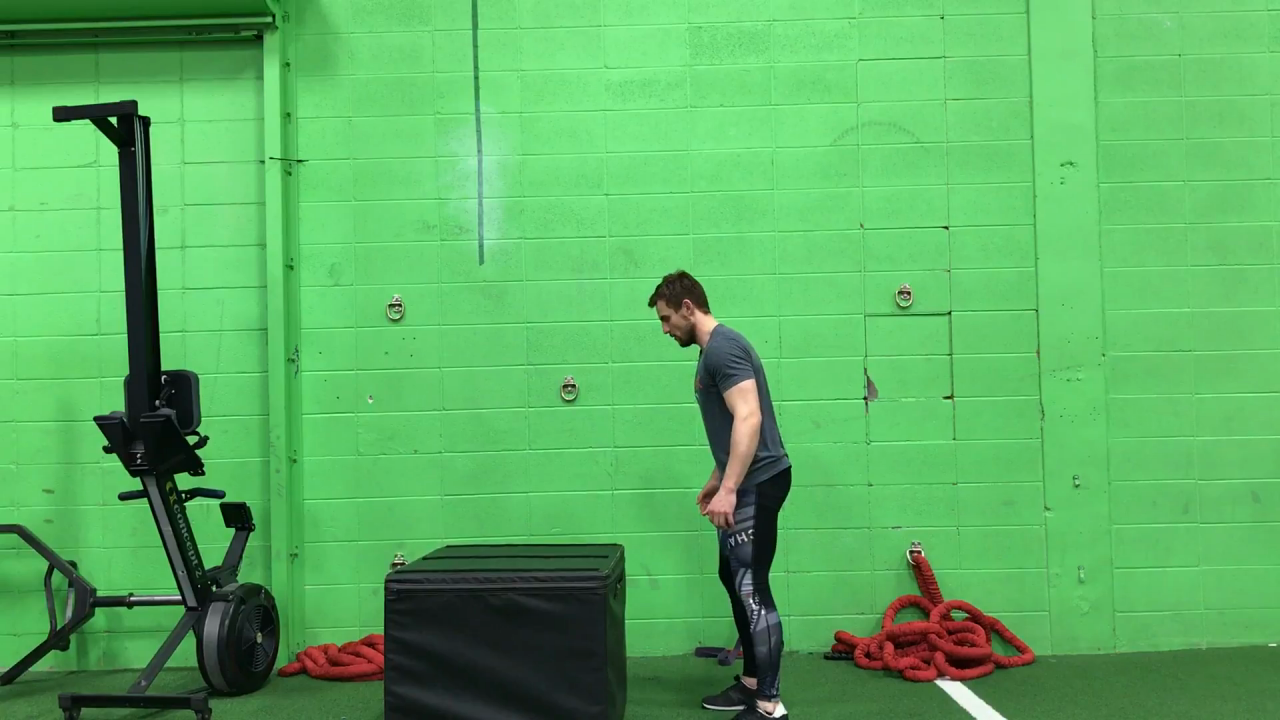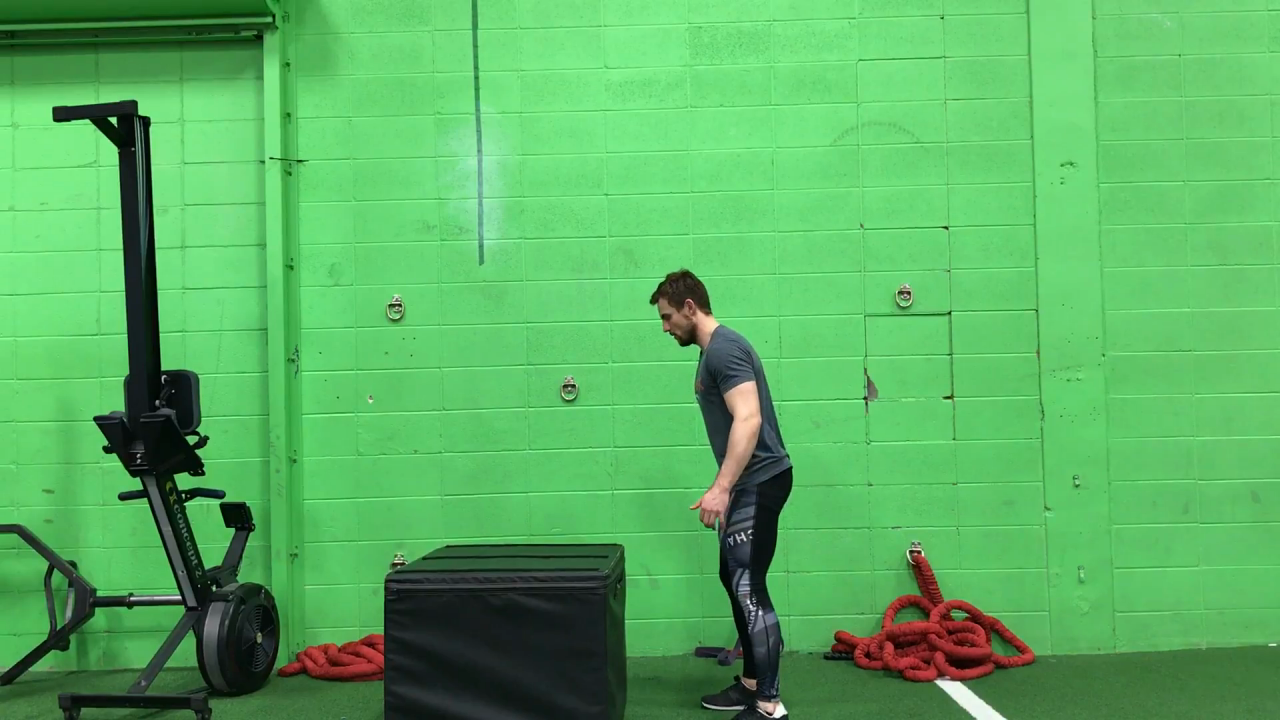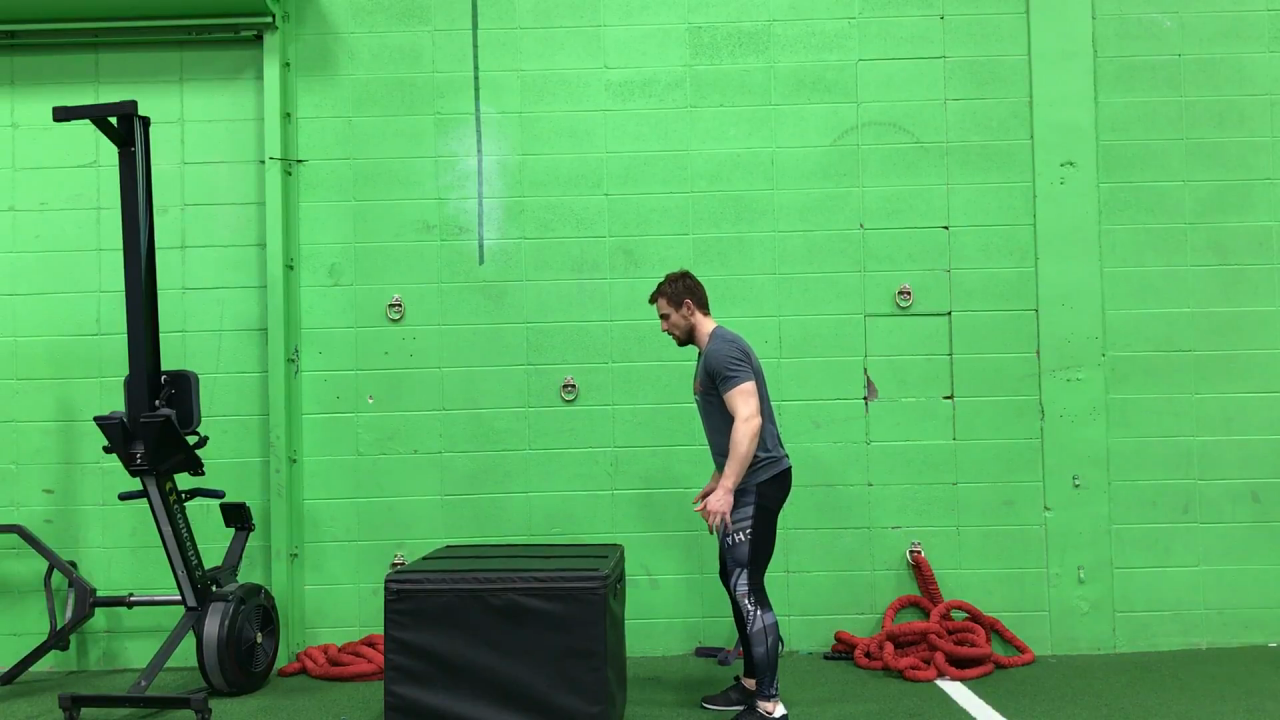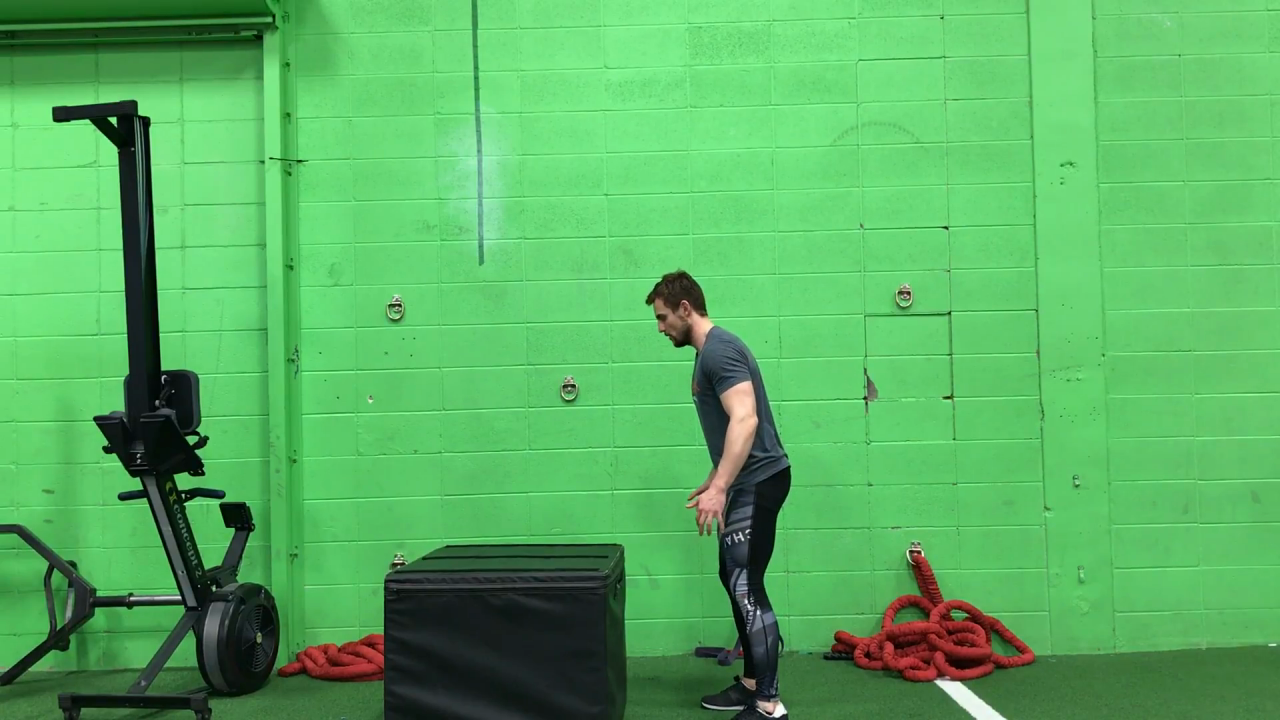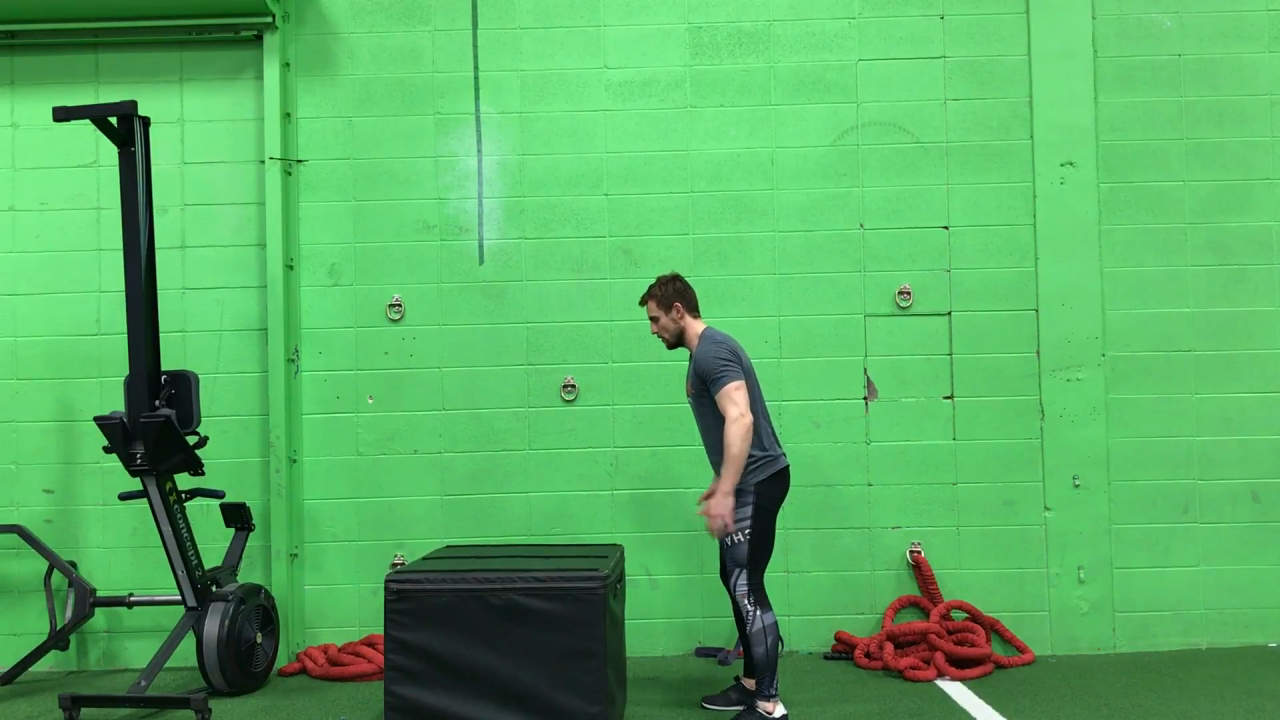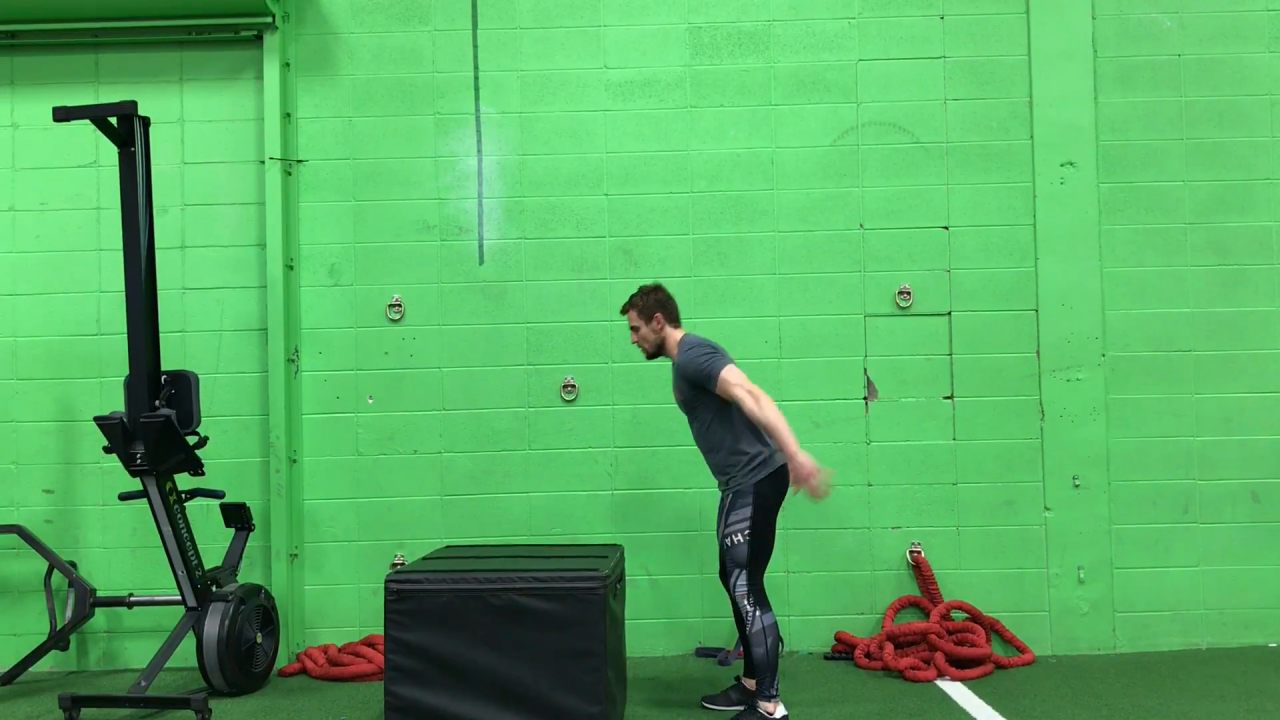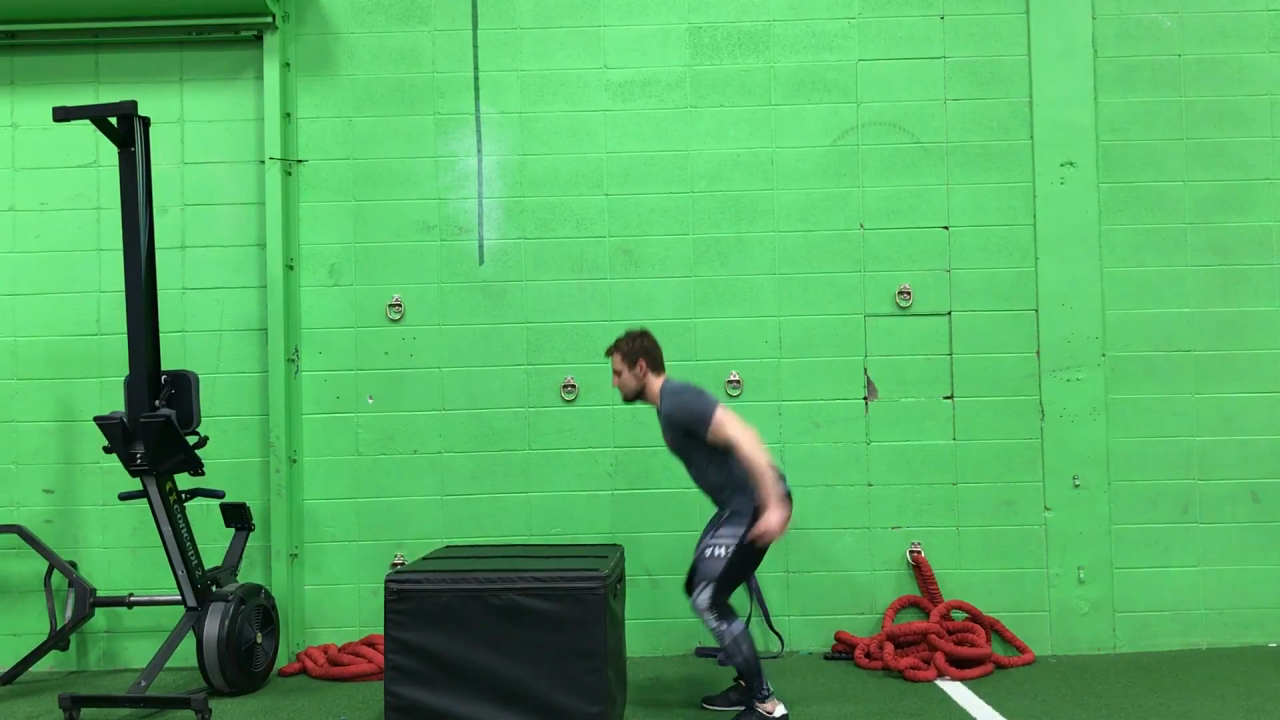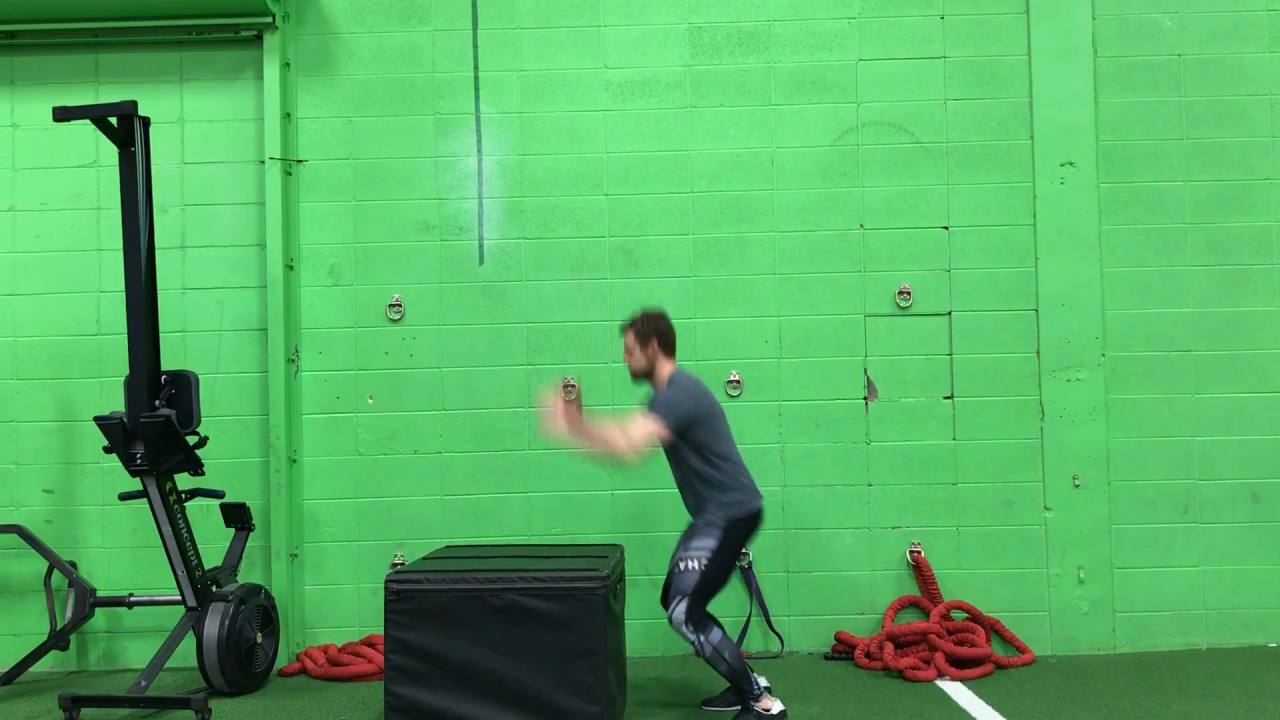
dt=0.2s
person 1, frame 1
left shoulder: (723, 347)
right shoulder: (712, 350)
left elbow: (749, 420)
left wrist: (729, 489)
right wrist: (716, 480)
left hip: (756, 484)
right hip: (745, 482)
left knee: (750, 587)
right knee: (734, 581)
right ankle: (751, 682)
person 1, frame 2
left shoulder: (724, 349)
right shoulder: (714, 350)
left elbow: (748, 421)
left wrist: (721, 488)
right wrist: (724, 483)
left hip: (758, 483)
right hip: (746, 483)
left knee: (747, 588)
right knee: (734, 582)
right ankle: (751, 683)
person 1, frame 3
left shoulder: (722, 350)
right shoulder: (711, 352)
left elbow: (750, 421)
left wrist: (726, 488)
right wrist: (718, 480)
left hip: (757, 483)
right hip: (746, 482)
left knee: (746, 588)
right knee: (735, 583)
right ankle: (752, 683)
person 1, frame 4
left shoulder: (719, 350)
right shoulder: (709, 351)
left elbow: (745, 421)
left wrist: (718, 489)
right wrist: (713, 480)
left hip: (757, 482)
right hip: (746, 482)
left knee: (746, 588)
right knee: (735, 583)
right ankle: (752, 684)
person 1, frame 5
left shoulder: (711, 350)
right shoulder: (705, 351)
left elbow: (740, 420)
left wrist: (725, 492)
right wrist: (721, 485)
left hip: (756, 482)
right hip: (746, 481)
left knee: (746, 589)
right knee: (736, 583)
right ankle: (752, 684)
person 1, frame 6
left shoulder: (692, 356)
right shoulder: (688, 358)
left elbow: (751, 396)
right elbow: (746, 403)
left wrist: (794, 453)
right wrist: (787, 459)
left hip: (754, 482)
right hip: (742, 482)
left knee: (746, 589)
right knee: (735, 582)
right ankle: (752, 684)
person 1, frame 7
left shoulder: (680, 403)
right shoulder: (674, 403)
left elbow: (743, 439)
left wrist: (773, 505)
left hip: (753, 506)
right hip: (740, 505)
left knee: (708, 598)
right knee: (704, 591)
right ankle: (751, 685)
person 1, frame 8
left shoulder: (679, 395)
right shoulder: (672, 391)
left elbow: (627, 446)
right elbow: (628, 435)
left wrist: (568, 429)
right wrist: (581, 422)
left hip: (730, 515)
right hip: (717, 513)
left knee: (684, 613)
right knee: (680, 602)
right ankle: (747, 683)
